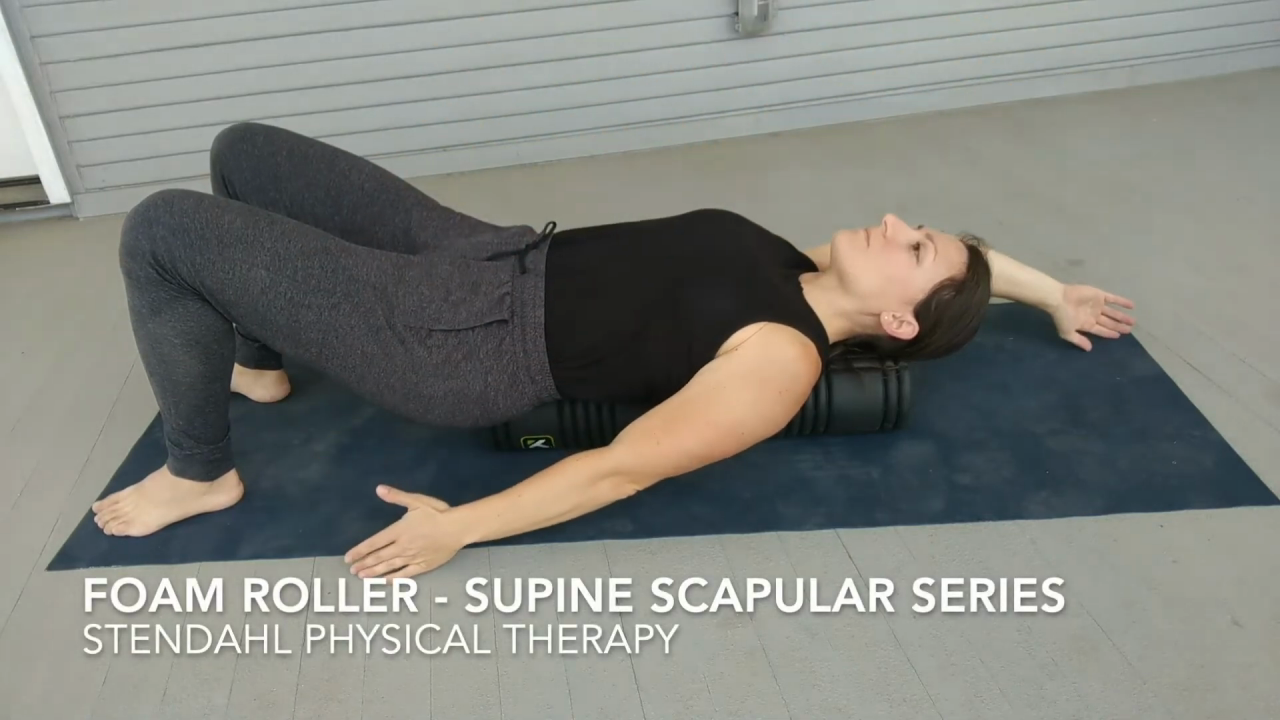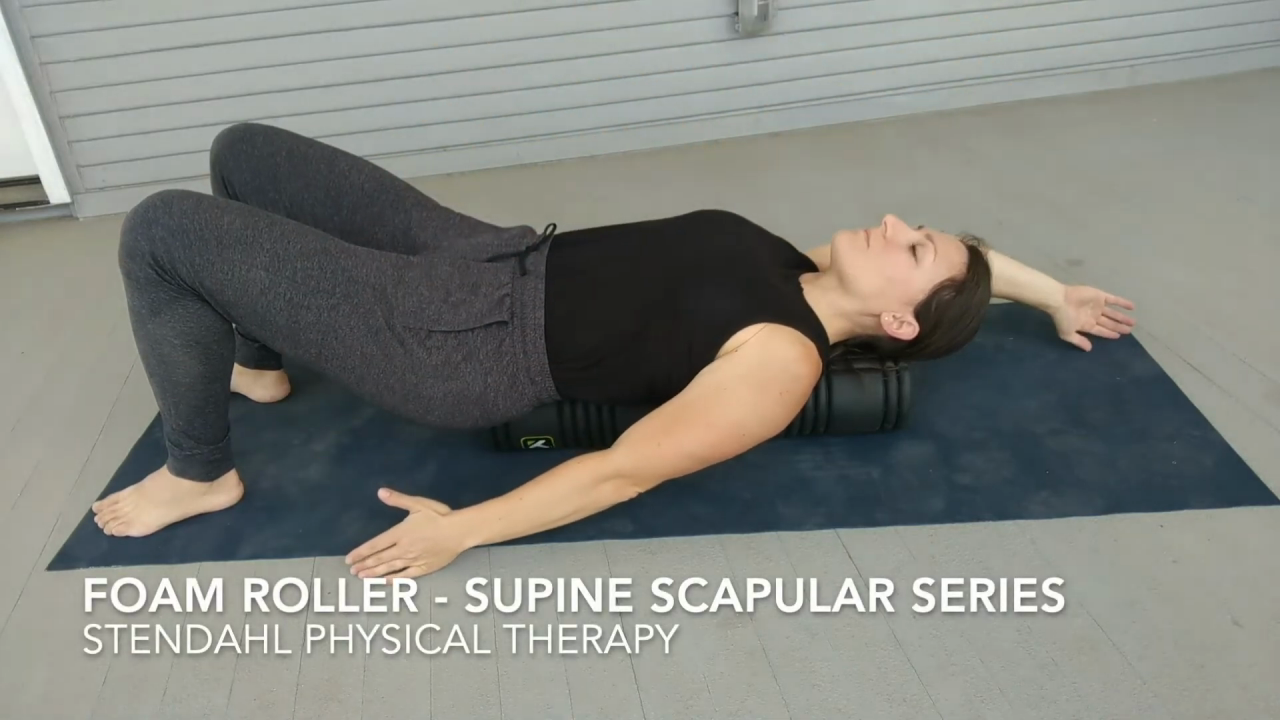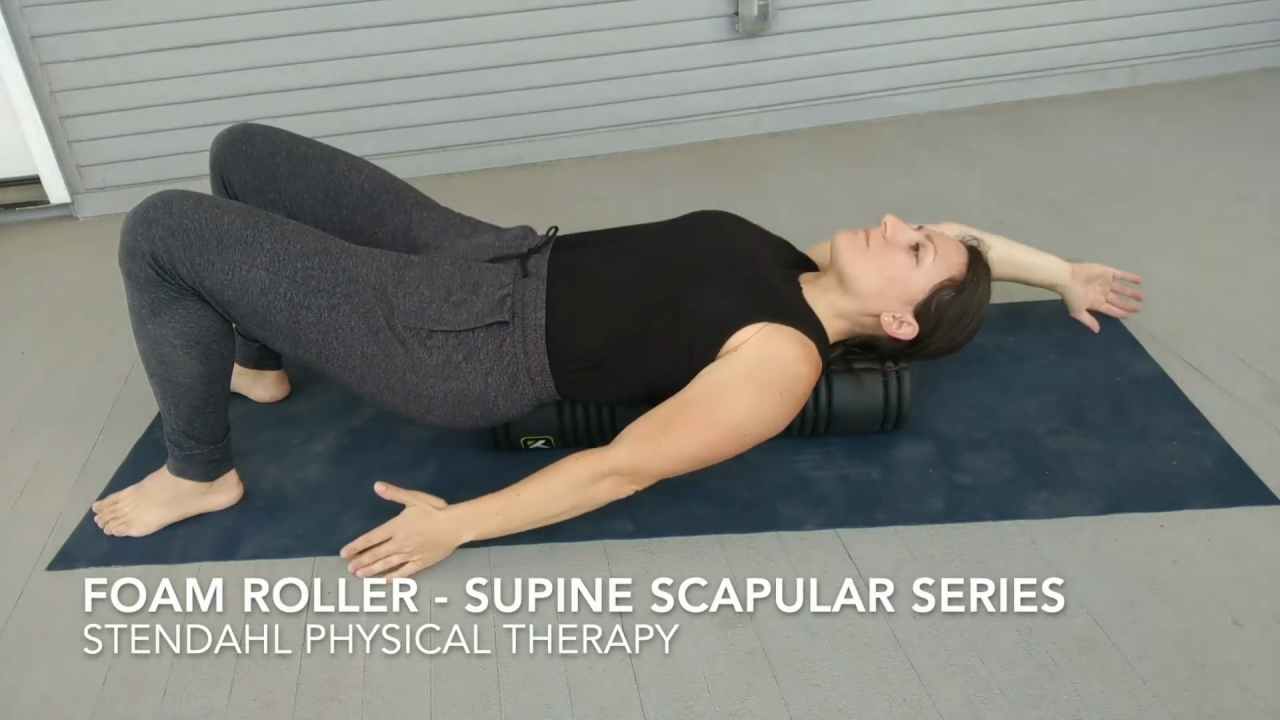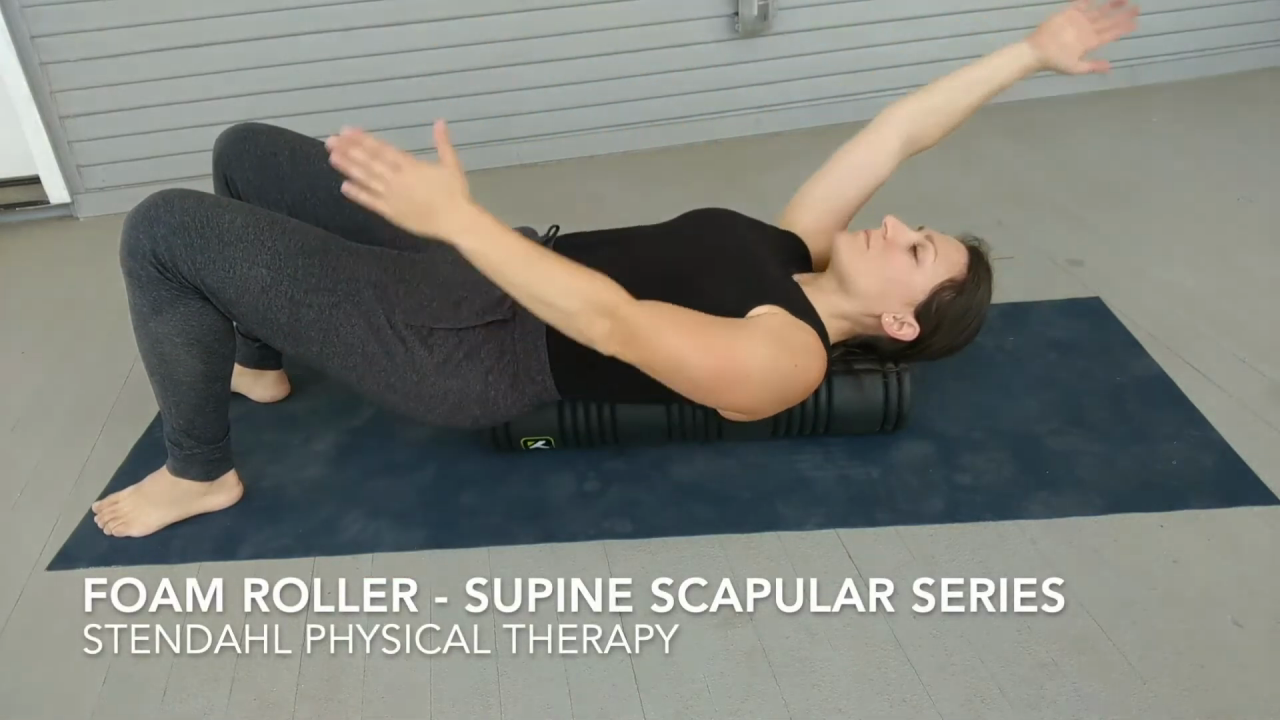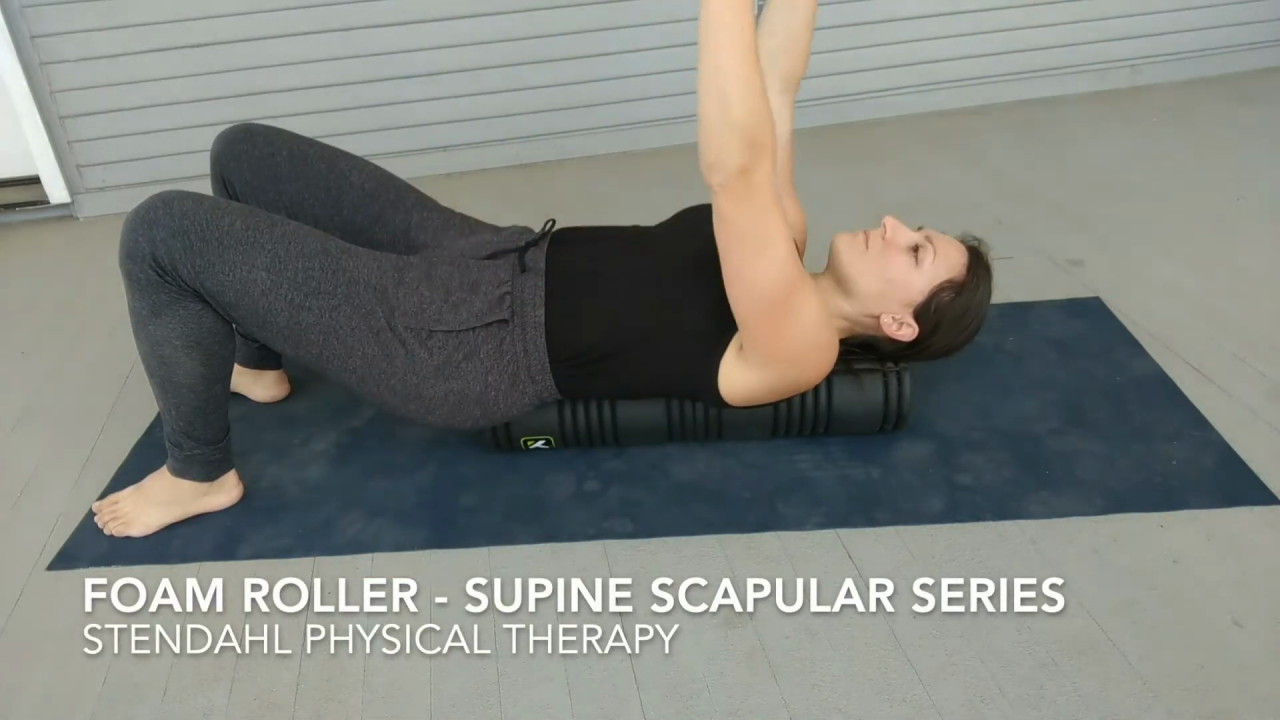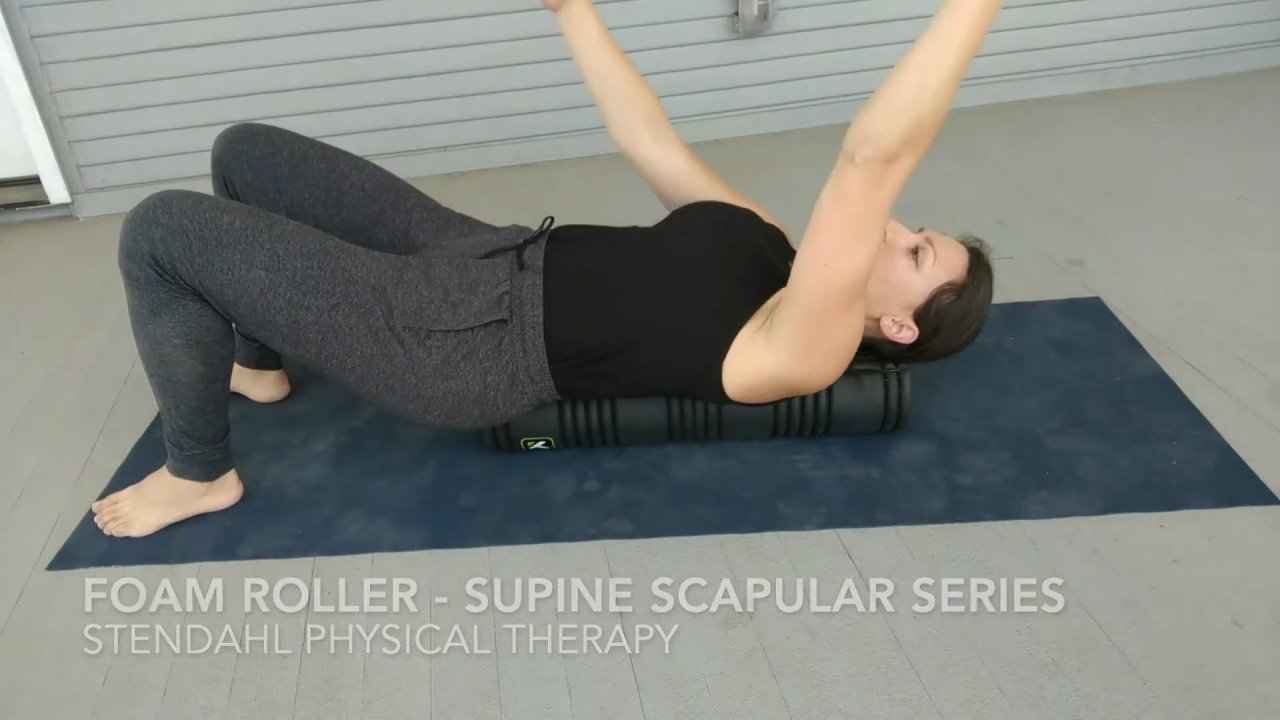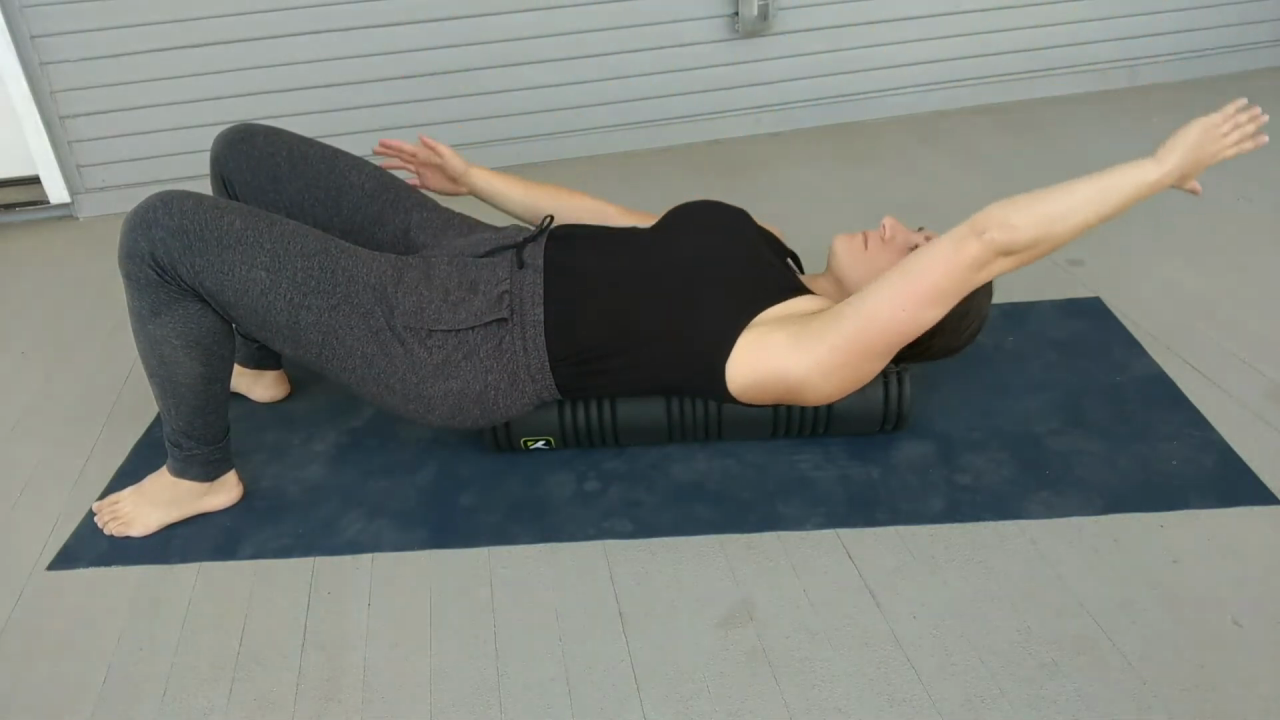
dt=0.4s
person 1, frame 1
left shoulder: (782, 362)
right shoulder: (810, 272)
left elbow: (623, 469)
right elbow: (957, 242)
left wrist: (456, 527)
left hip: (469, 347)
right hip: (496, 260)
left knee: (161, 230)
right knee: (244, 151)
left ankle: (199, 475)
right ankle: (254, 361)
person 1, frame 2
left shoulder: (782, 364)
right shoulder: (810, 272)
left elbow: (624, 472)
right elbow: (960, 238)
left wrist: (458, 531)
left hip: (469, 350)
right hip: (499, 260)
left knee: (160, 229)
right knee: (244, 151)
left ankle: (199, 474)
right ankle: (256, 361)
person 1, frame 3
left shoulder: (782, 364)
right shoulder: (813, 270)
left elbow: (619, 469)
right elbow: (943, 225)
left wrist: (450, 525)
left hip: (470, 349)
right hip: (499, 262)
left knee: (161, 229)
right knee: (242, 151)
left ankle: (198, 476)
right ankle: (251, 361)
person 1, frame 4
left shoulder: (787, 355)
right shoulder: (811, 256)
left elbow: (616, 327)
right elbow: (894, 131)
left wrist: (454, 220)
left hip: (481, 349)
right hip: (505, 274)
left knee: (164, 230)
right knee: (245, 150)
left ankle: (201, 474)
right ankle: (263, 359)
person 1, frame 5
left shoulder: (799, 345)
right shoulder: (778, 261)
left elbow: (743, 167)
right elbow: (771, 92)
left hip: (469, 346)
right hip: (491, 261)
left knee: (159, 230)
right knee: (243, 152)
left ankle: (198, 473)
right ankle: (252, 360)
person 1, frame 6
left shoulder: (801, 353)
right shoulder: (764, 242)
left elbow: (874, 159)
right elbow: (650, 138)
left hip: (454, 345)
right hip: (484, 262)
left knee: (157, 233)
right knee: (245, 153)
left ankle: (200, 473)
right ankle: (250, 362)
person 1, frame 7
left shoulder: (813, 358)
right shoulder: (767, 260)
left elbow: (988, 239)
right elbow: (612, 224)
left wrist: (1160, 162)
right wrist: (475, 178)
left hip: (470, 345)
right hip: (495, 260)
left knee: (160, 231)
right knee: (243, 153)
left ankle: (200, 473)
right ankle: (253, 358)
